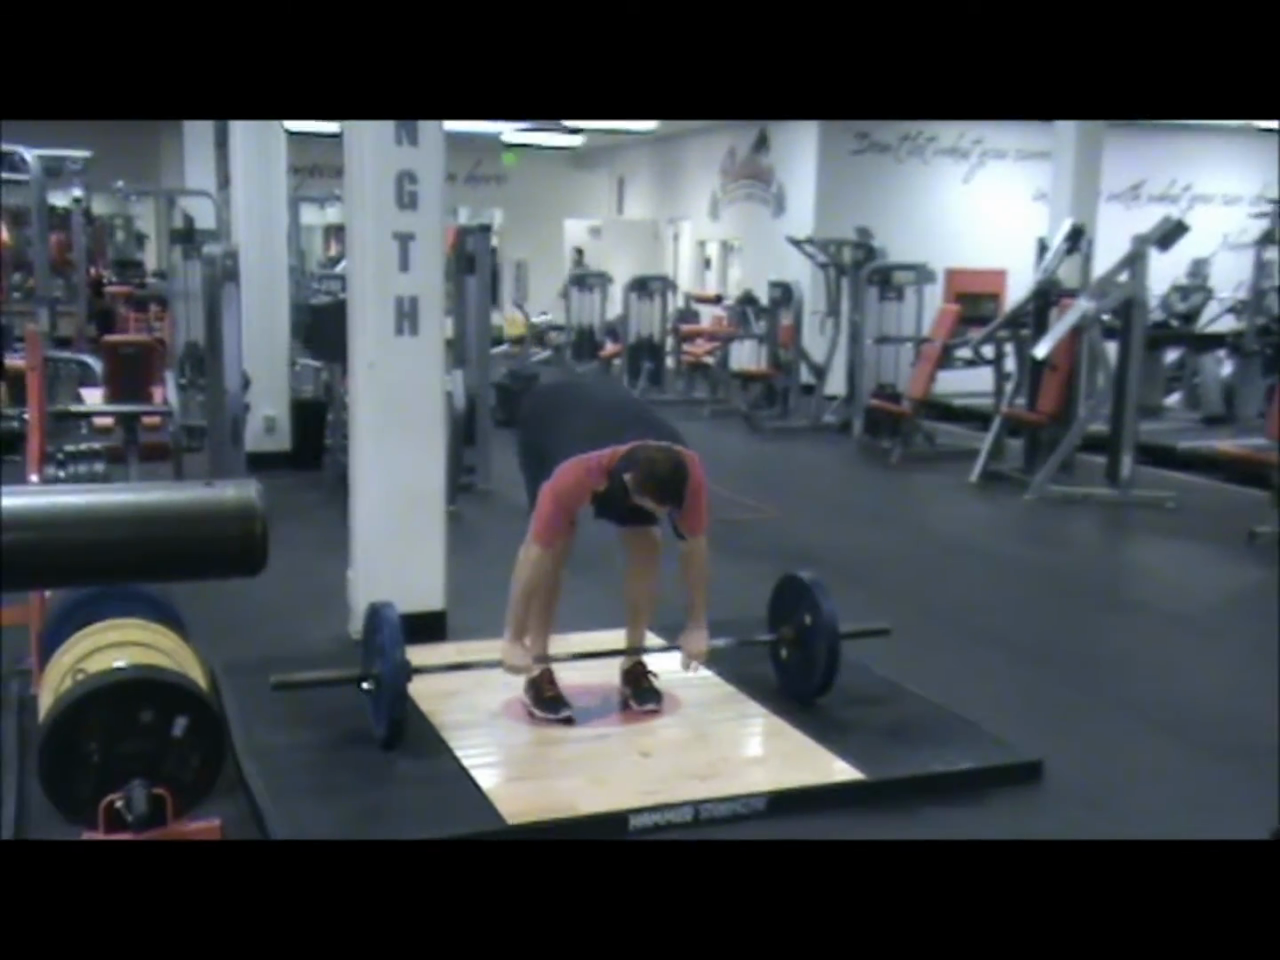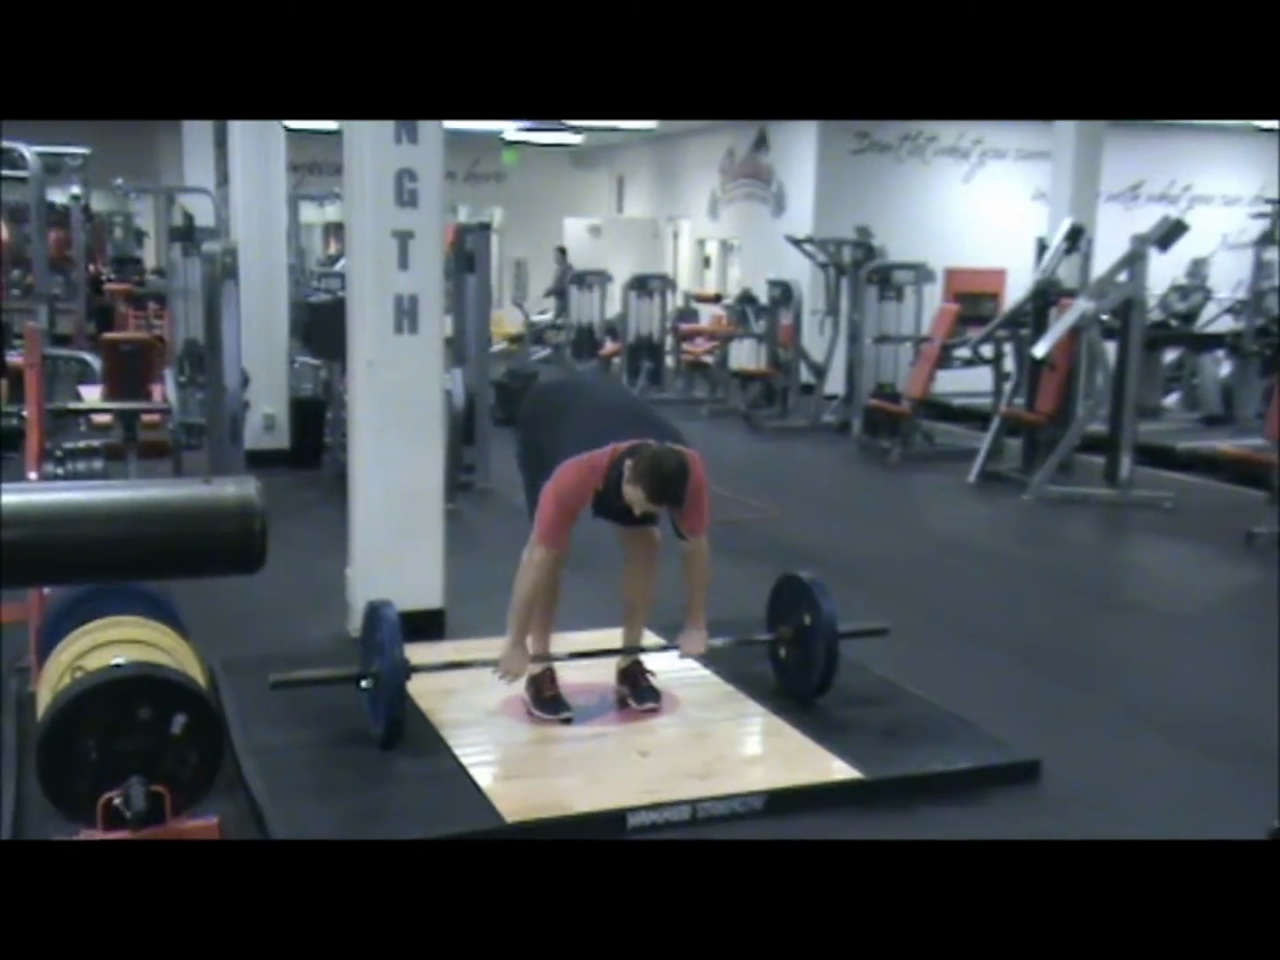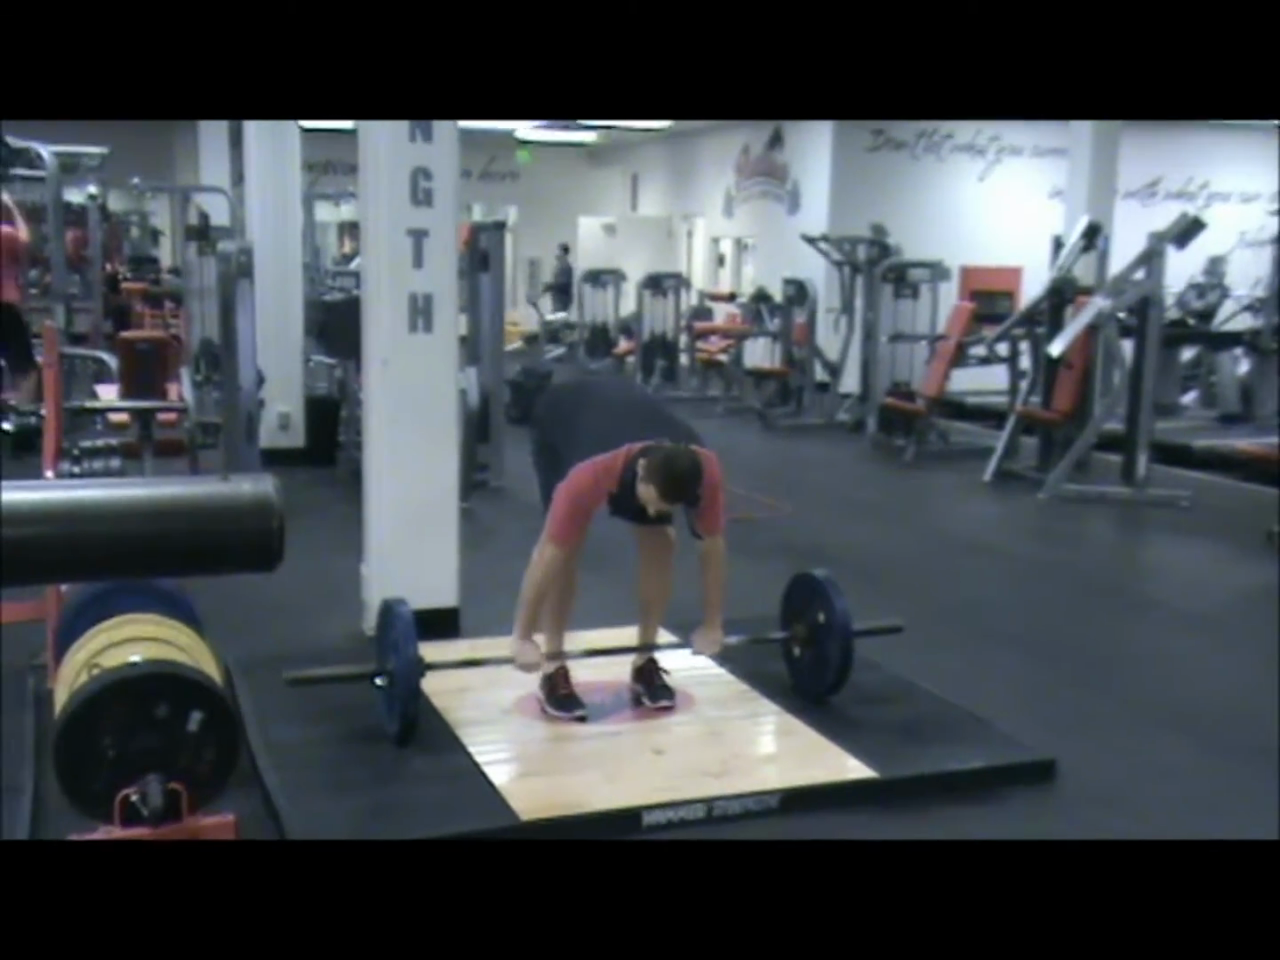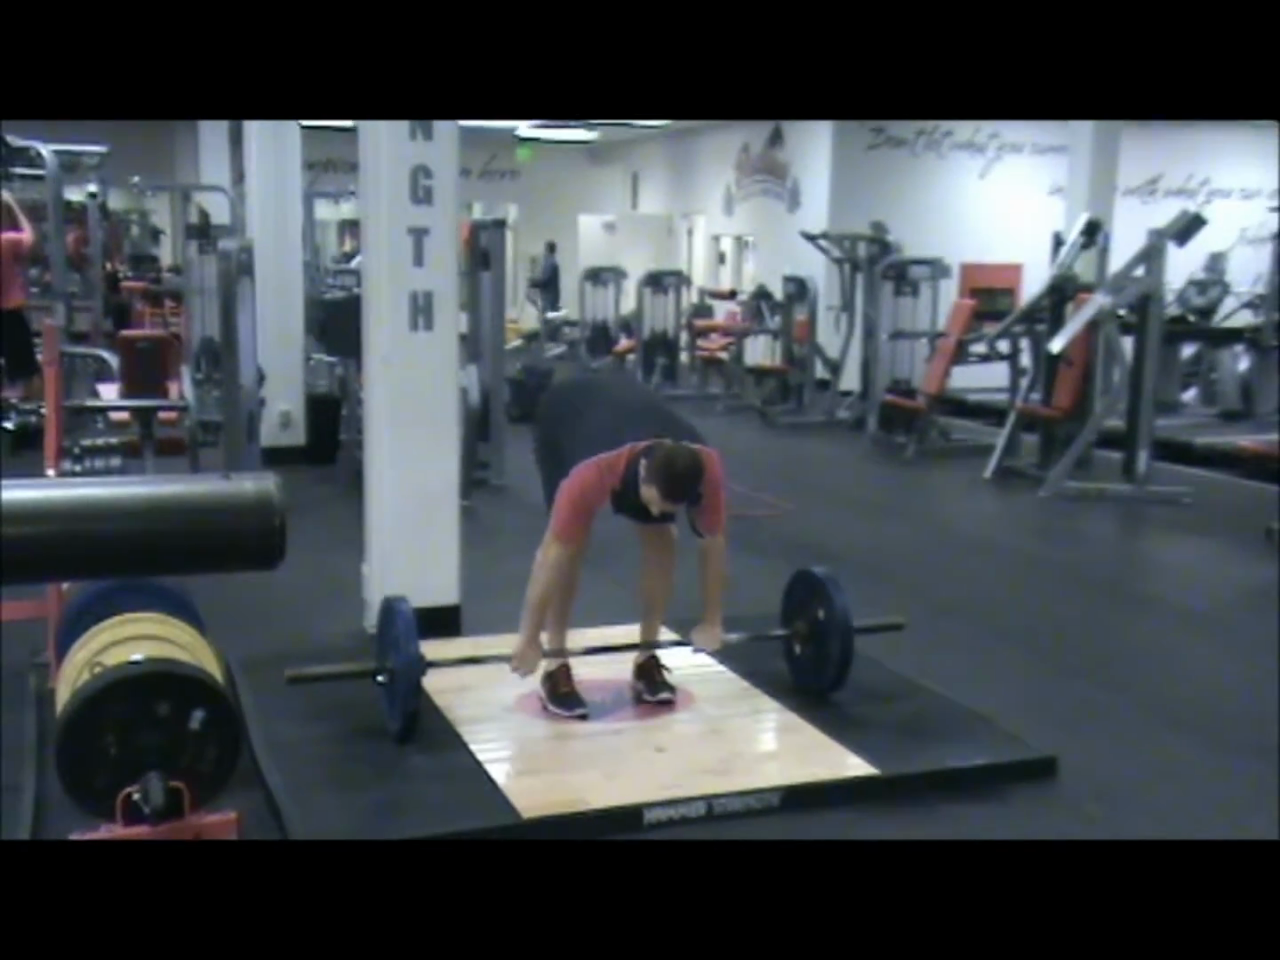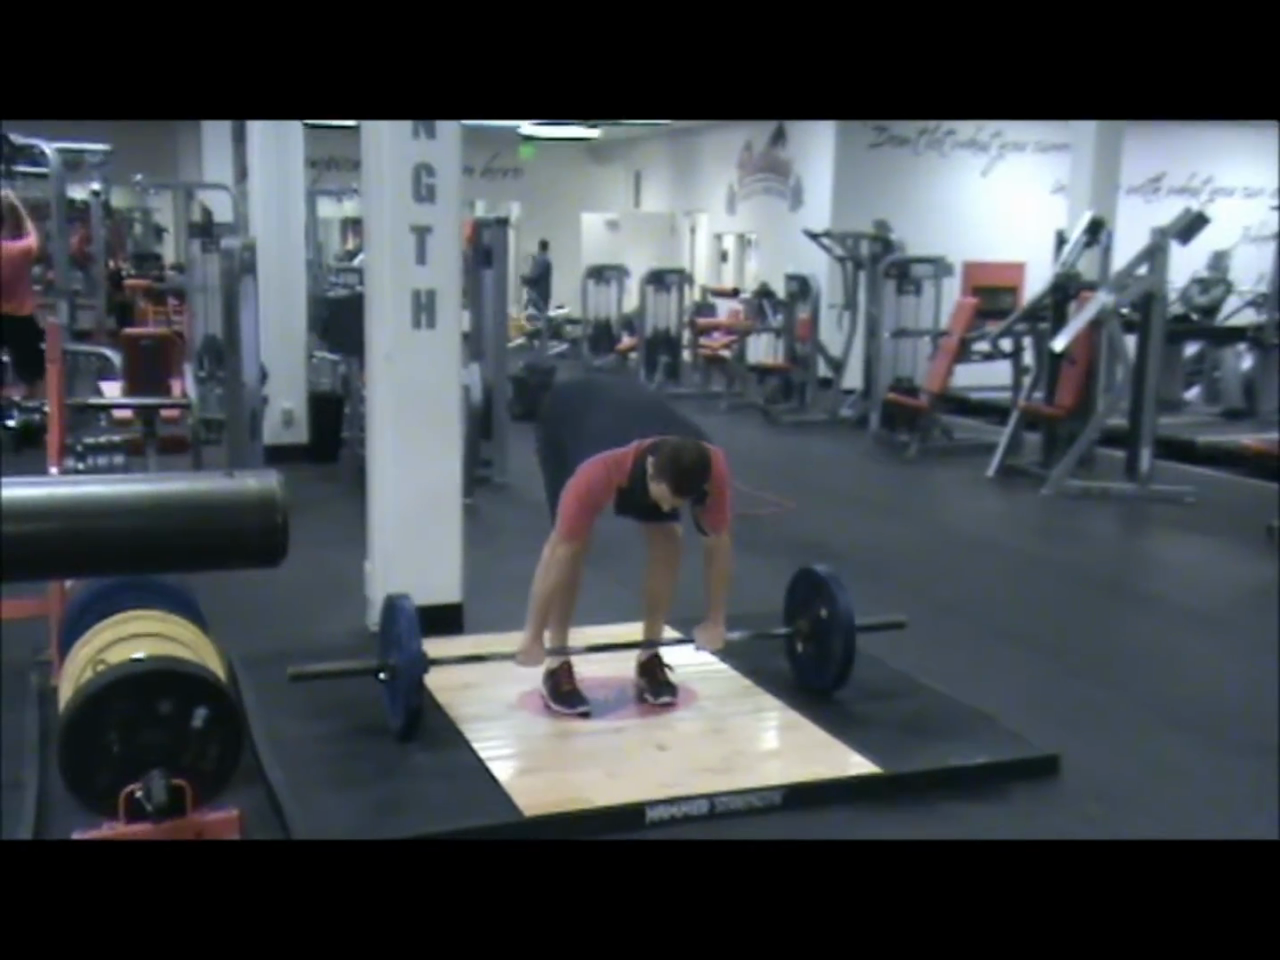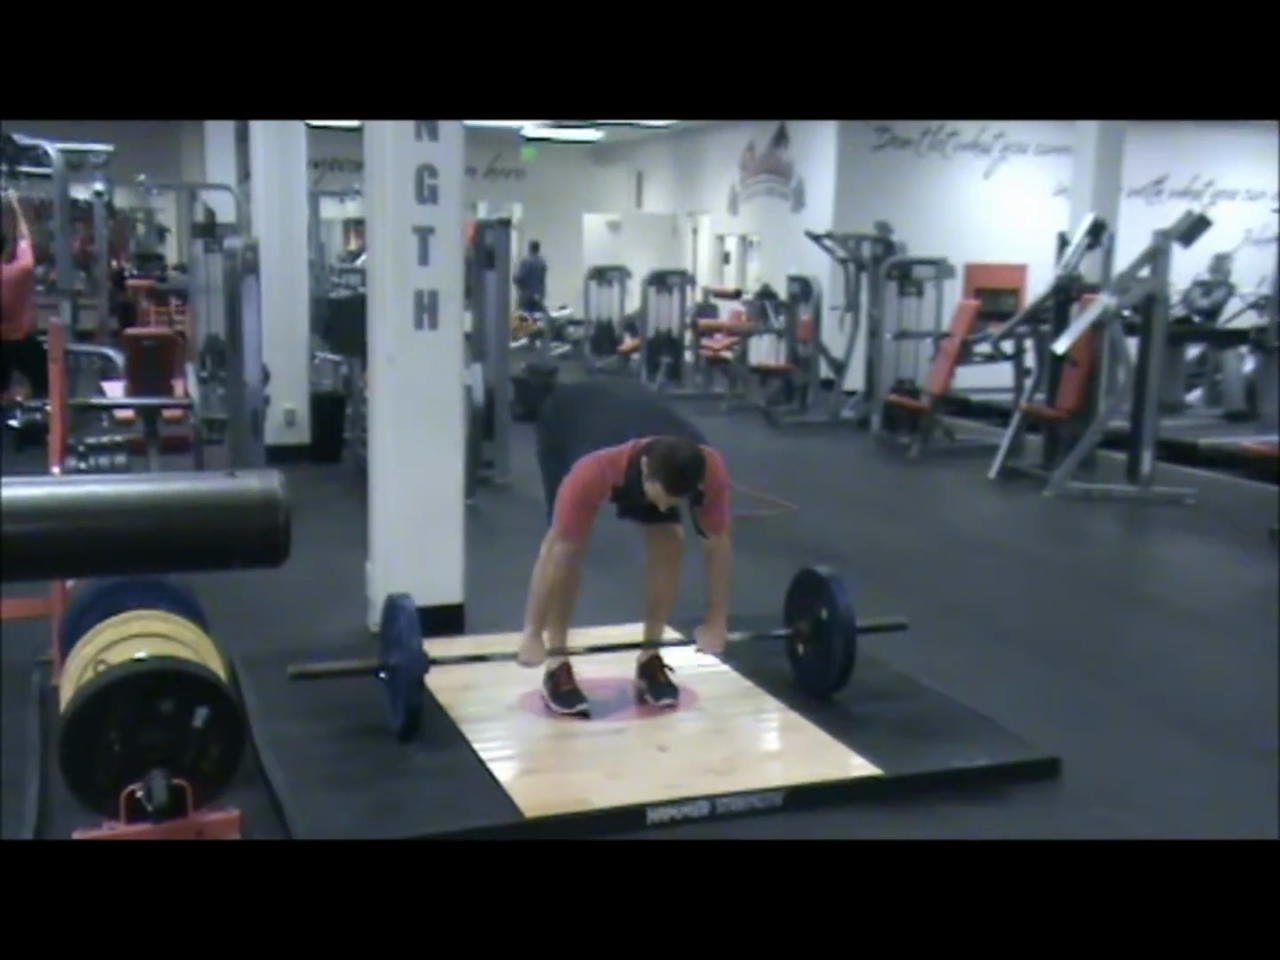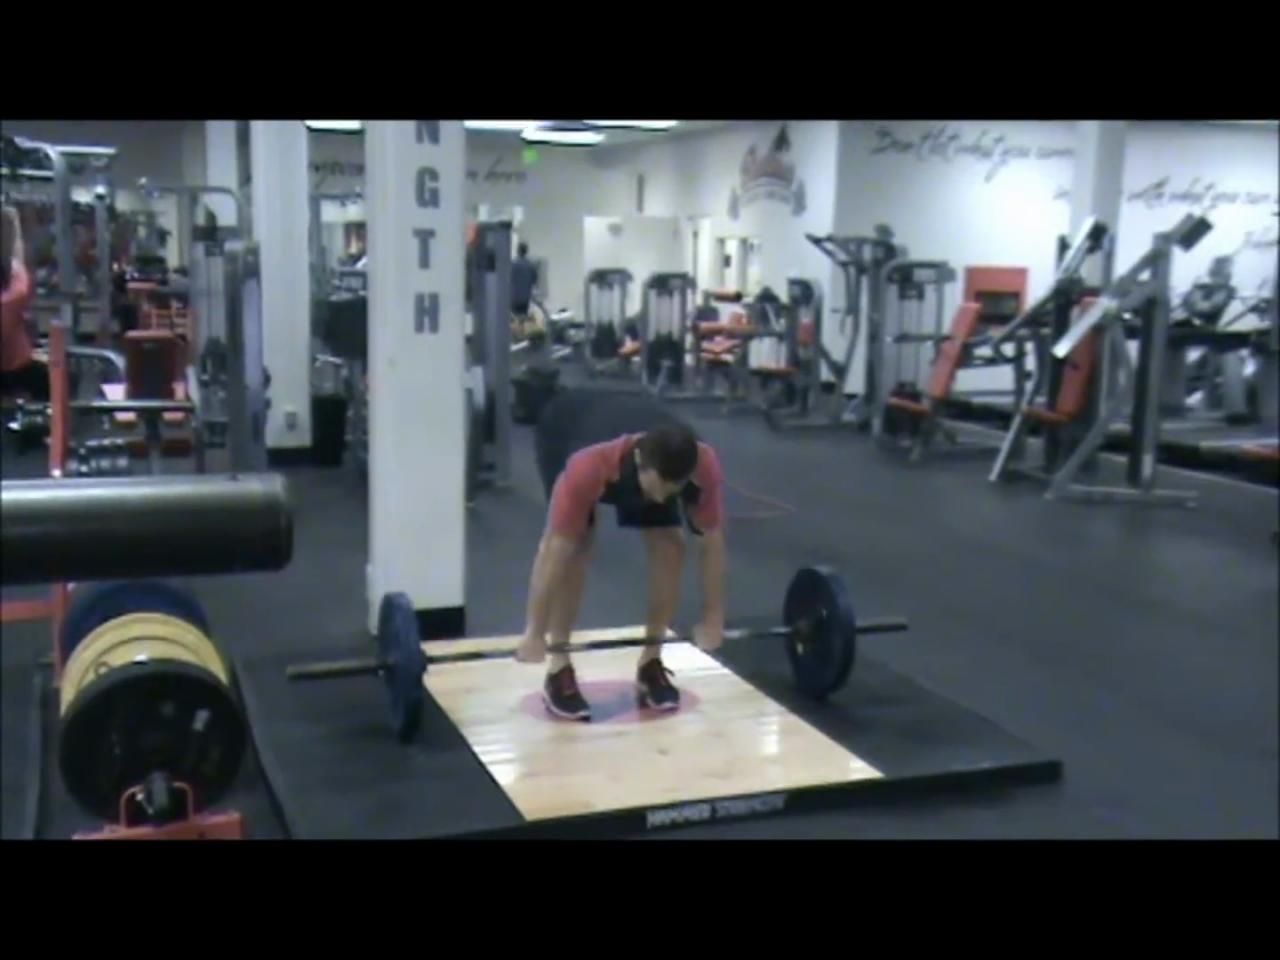
dt=0.3s
person 1, frame 1
left shoulder: (687, 470)
right shoulder: (576, 474)
left elbow: (694, 544)
right elbow: (533, 553)
left wrist: (697, 626)
right wrist: (513, 640)
right hip: (544, 416)
left knee: (646, 543)
right knee: (555, 546)
left ankle: (633, 665)
right ankle: (538, 673)
person 1, frame 2
left shoulder: (689, 470)
right shoulder: (577, 473)
left elbow: (695, 544)
right elbow: (537, 555)
left wrist: (696, 626)
right wrist: (515, 644)
left knee: (646, 543)
right knee: (553, 548)
left ankle: (630, 664)
right ankle: (539, 674)
person 1, frame 3
left shoulder: (704, 470)
right shoulder: (592, 474)
left elbow: (712, 543)
right elbow: (548, 553)
left wrist: (712, 625)
right wrist: (522, 637)
right hip: (558, 416)
left knee: (661, 542)
right knee: (566, 547)
left ankle: (645, 663)
right ankle: (554, 672)
person 1, frame 4
left shoulder: (706, 468)
right shoulder: (594, 472)
left elbow: (713, 541)
right elbow: (552, 553)
left wrist: (712, 622)
right wrist: (528, 640)
left knee: (663, 540)
right knee: (571, 545)
left ankle: (647, 660)
right ankle: (555, 669)
person 1, frame 5
left shoulder: (712, 468)
right shoulder: (600, 470)
left elbow: (718, 541)
right elbow: (558, 551)
left wrist: (714, 621)
right wrist: (533, 637)
right hip: (565, 415)
left knee: (668, 539)
right knee: (573, 544)
left ankle: (649, 658)
right ankle: (557, 667)
person 1, frame 6
left shoulder: (710, 469)
right shoulder: (594, 470)
left elbow: (718, 541)
right elbow: (555, 549)
left wrist: (716, 622)
right wrist: (533, 634)
right hip: (564, 419)
left knee: (669, 540)
right knee: (572, 544)
left ankle: (650, 660)
right ankle: (557, 668)
person 1, frame 7
left shoulder: (703, 465)
right shoulder: (589, 466)
left elbow: (711, 538)
right elbow: (553, 549)
left wrist: (712, 620)
right wrist: (534, 633)
right hip: (562, 427)
left knee: (671, 544)
right knee: (577, 544)
left ankle: (651, 665)
right ankle: (559, 672)
